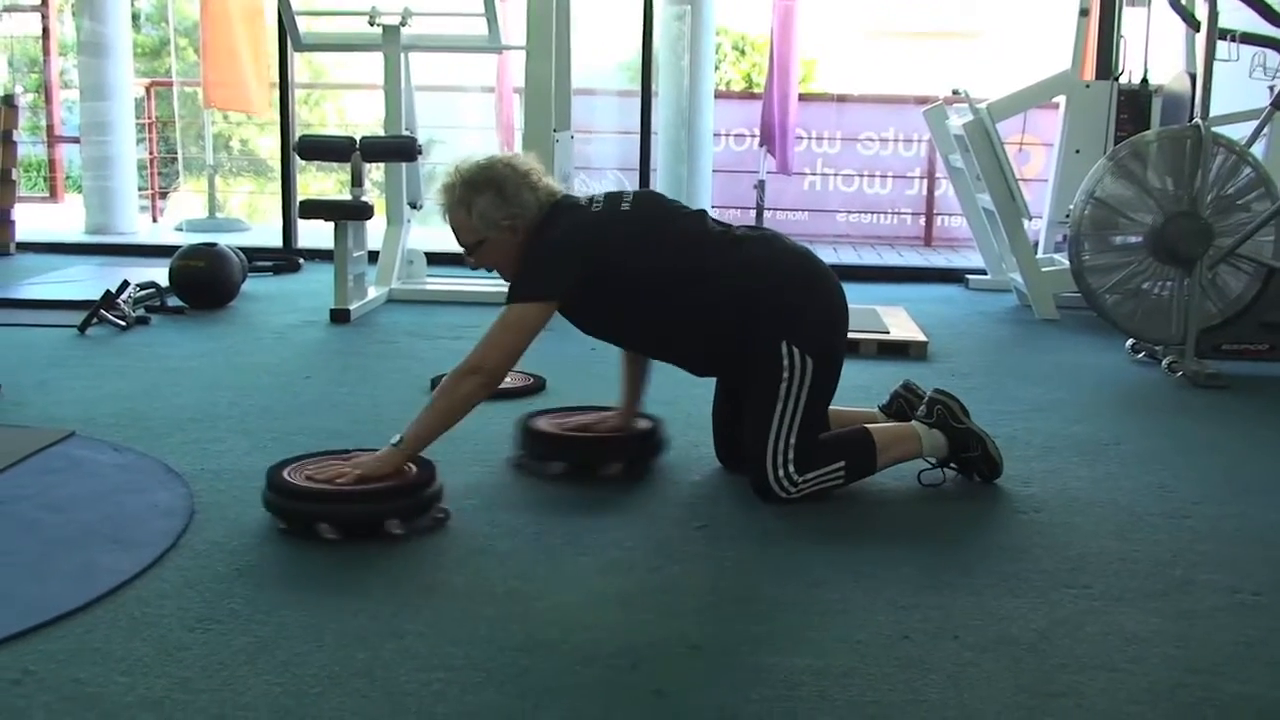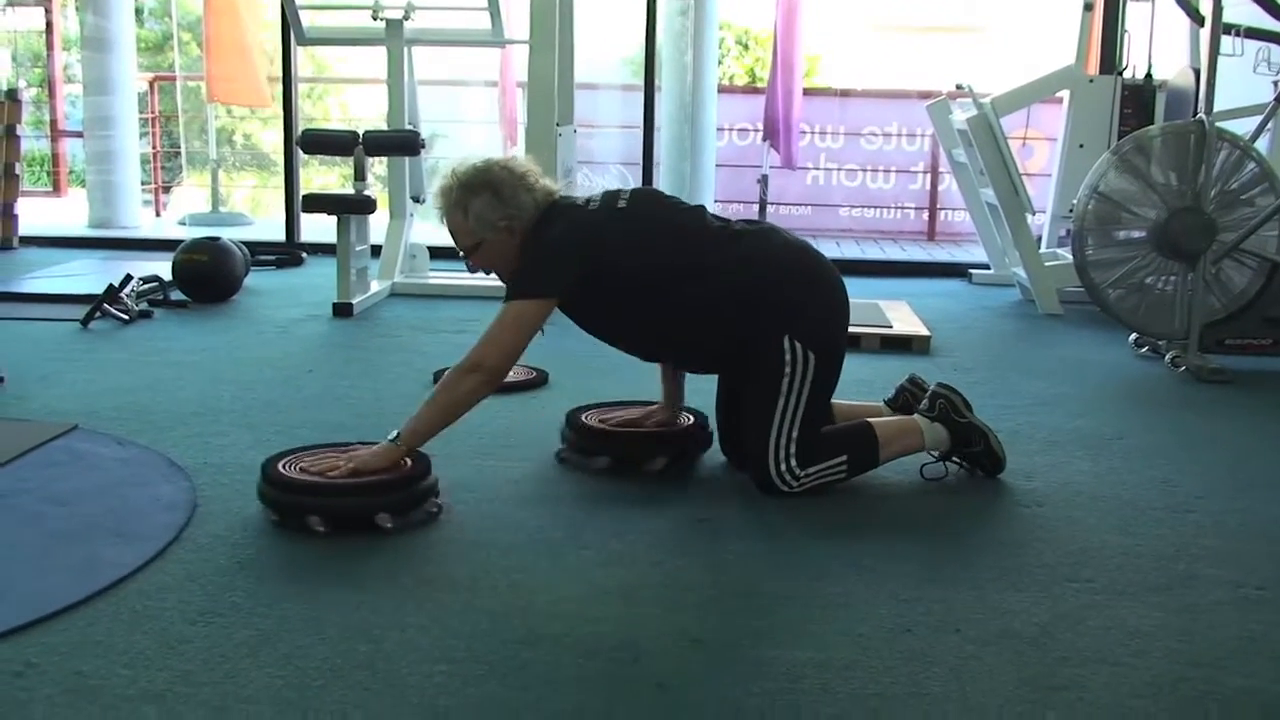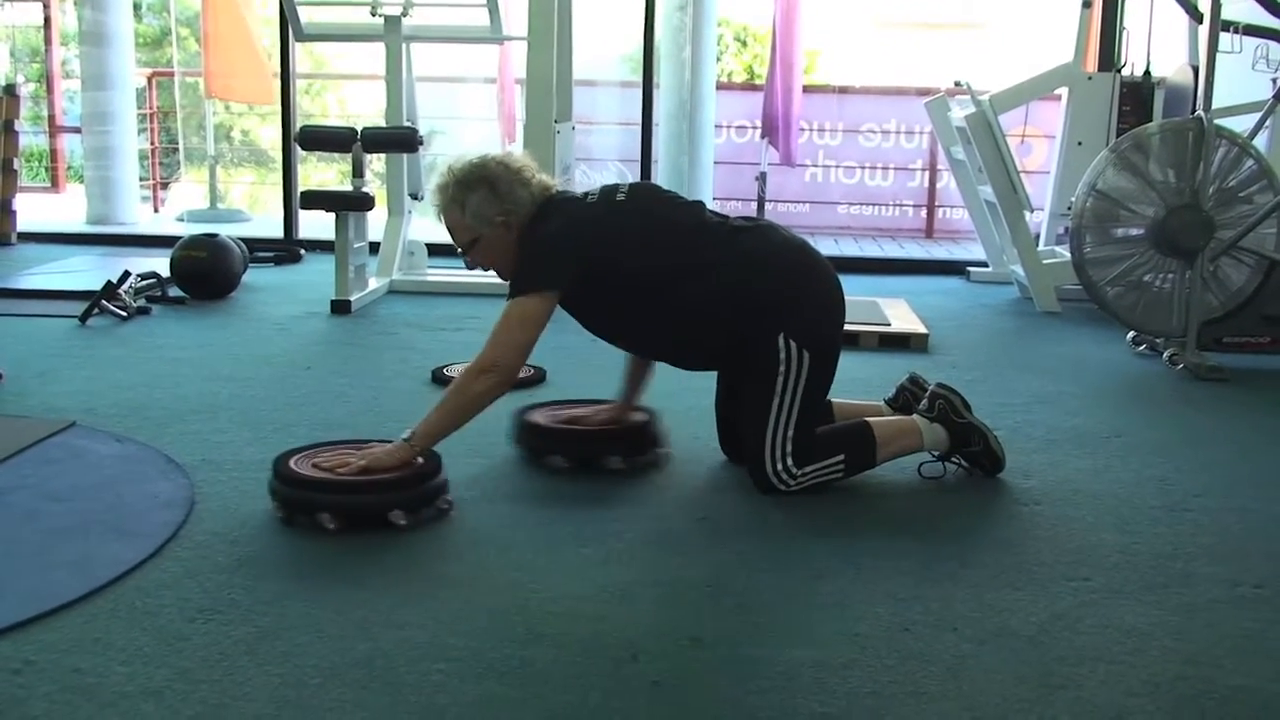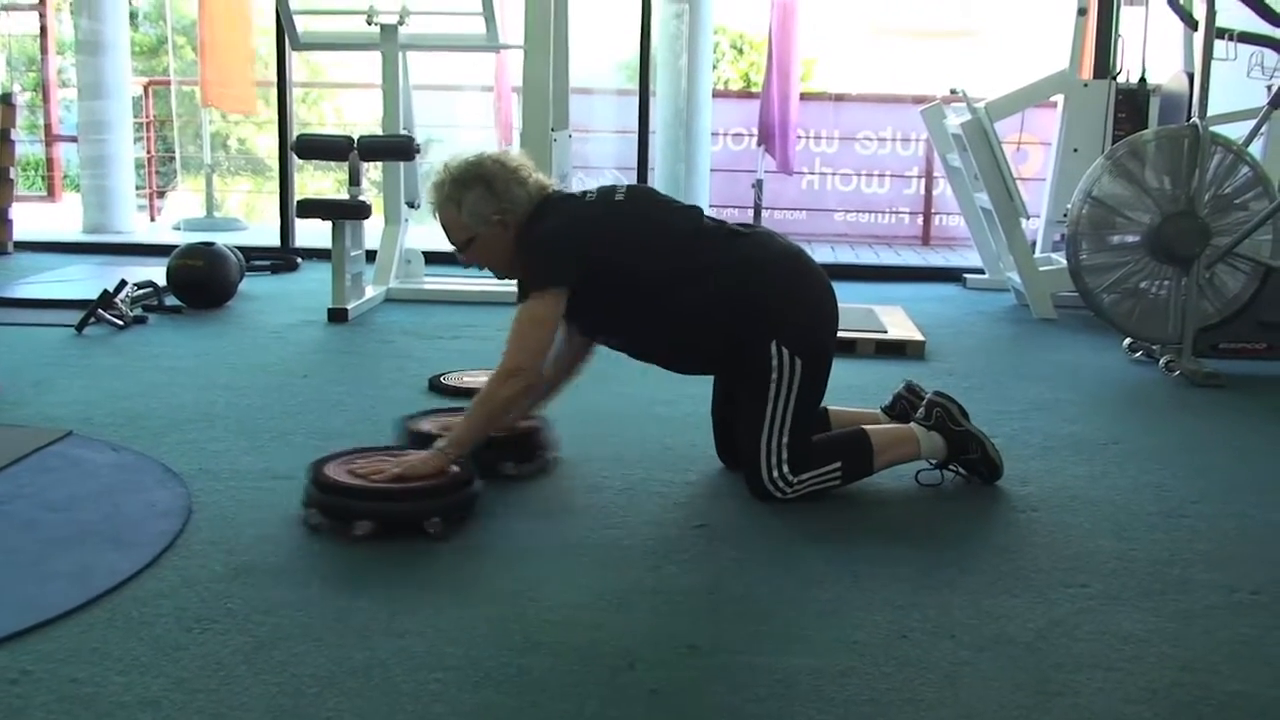
dt=0.2s
person 1, frame 1
left shoulder: (559, 248)
right shoulder: (579, 230)
left elbow: (481, 370)
right elbow: (656, 302)
left wrist: (396, 453)
right wrist: (629, 407)
left hip: (795, 313)
right hip: (774, 307)
left knee: (778, 475)
right knee: (739, 451)
left ankle: (929, 436)
right ankle: (900, 411)
person 1, frame 2
left shoulder: (556, 249)
right shoulder: (577, 231)
left elbow: (482, 368)
left wrist: (393, 449)
right wrist: (671, 402)
left hip: (797, 306)
right hip: (775, 300)
left knee: (779, 468)
right knee: (742, 446)
left ankle: (935, 430)
right ankle: (906, 403)
person 1, frame 3
left shoulder: (554, 244)
right shoulder: (575, 227)
left elbow: (494, 369)
right elbow: (649, 297)
left wrist: (407, 447)
right wrist: (623, 402)
left hip: (793, 303)
right hip: (769, 298)
left knee: (777, 466)
right knee: (741, 442)
left ankle: (934, 430)
right ankle: (907, 404)
person 1, frame 4
left shoulder: (554, 242)
right shoulder: (560, 232)
left elbow: (520, 376)
right elbow: (570, 346)
left wrist: (443, 454)
right wrist: (483, 418)
left hip: (787, 308)
right hip: (764, 305)
left knee: (774, 474)
right knee: (738, 449)
left ankle: (934, 438)
right ankle: (906, 412)
